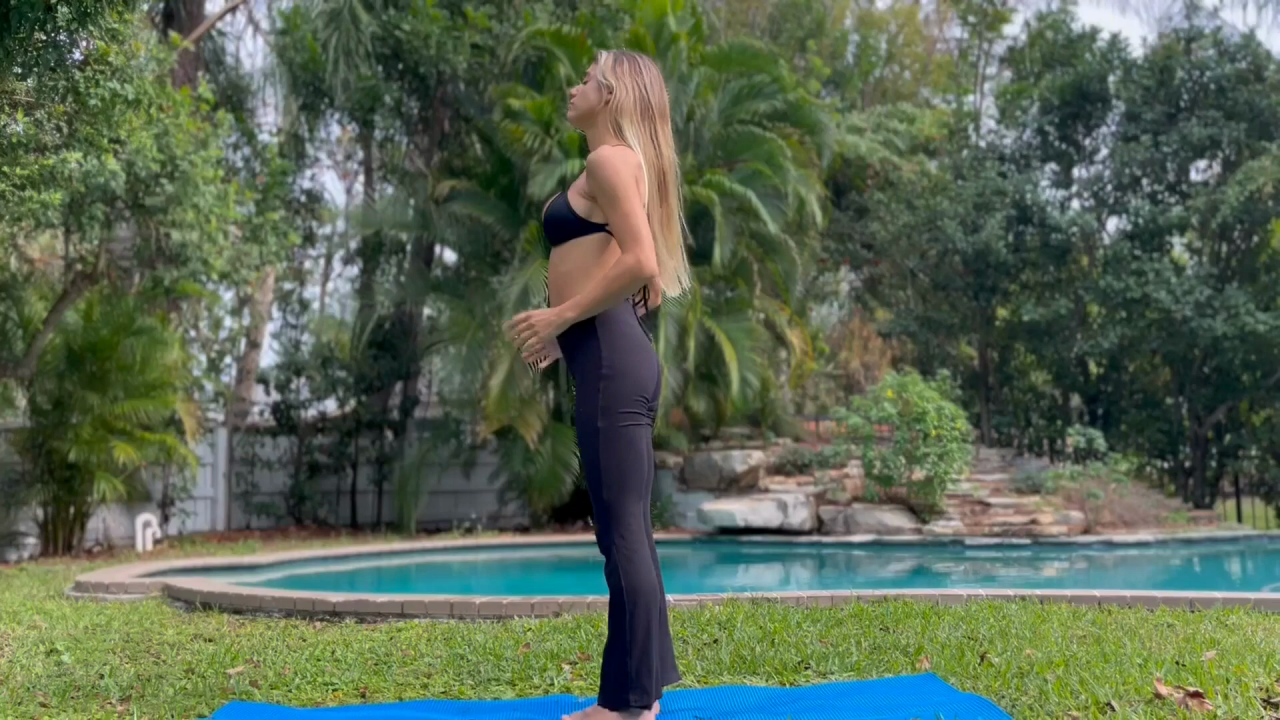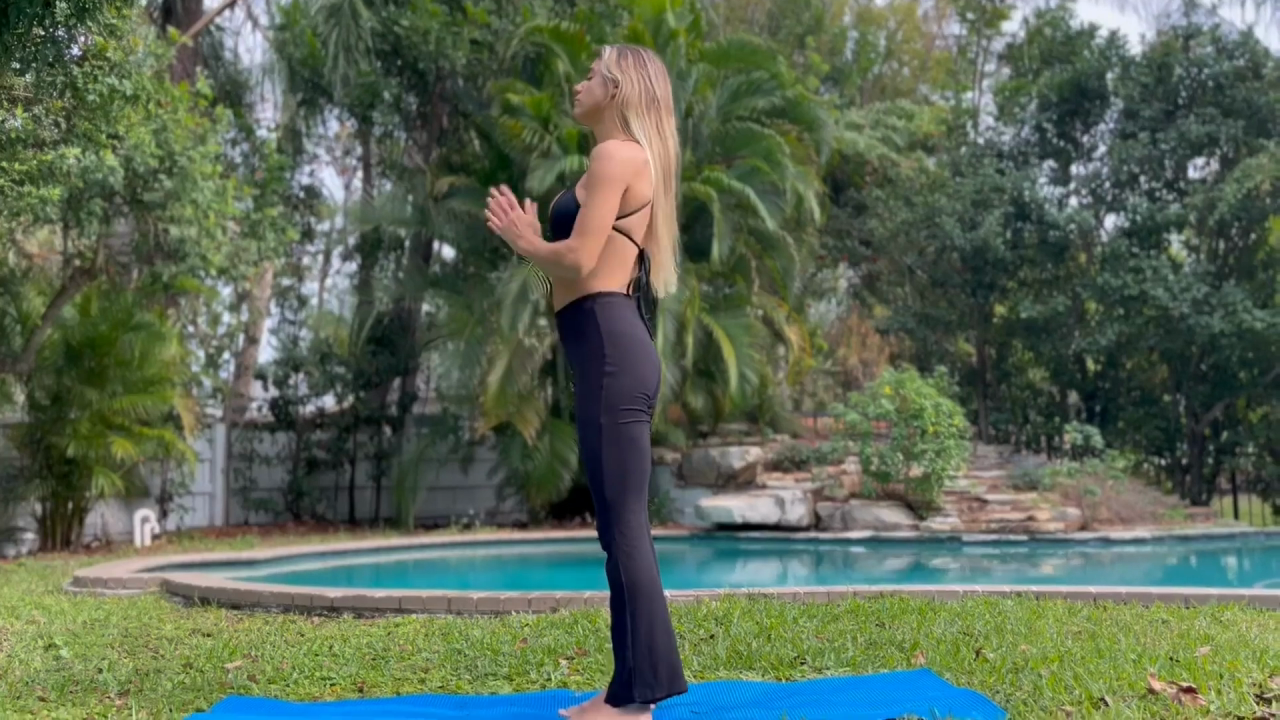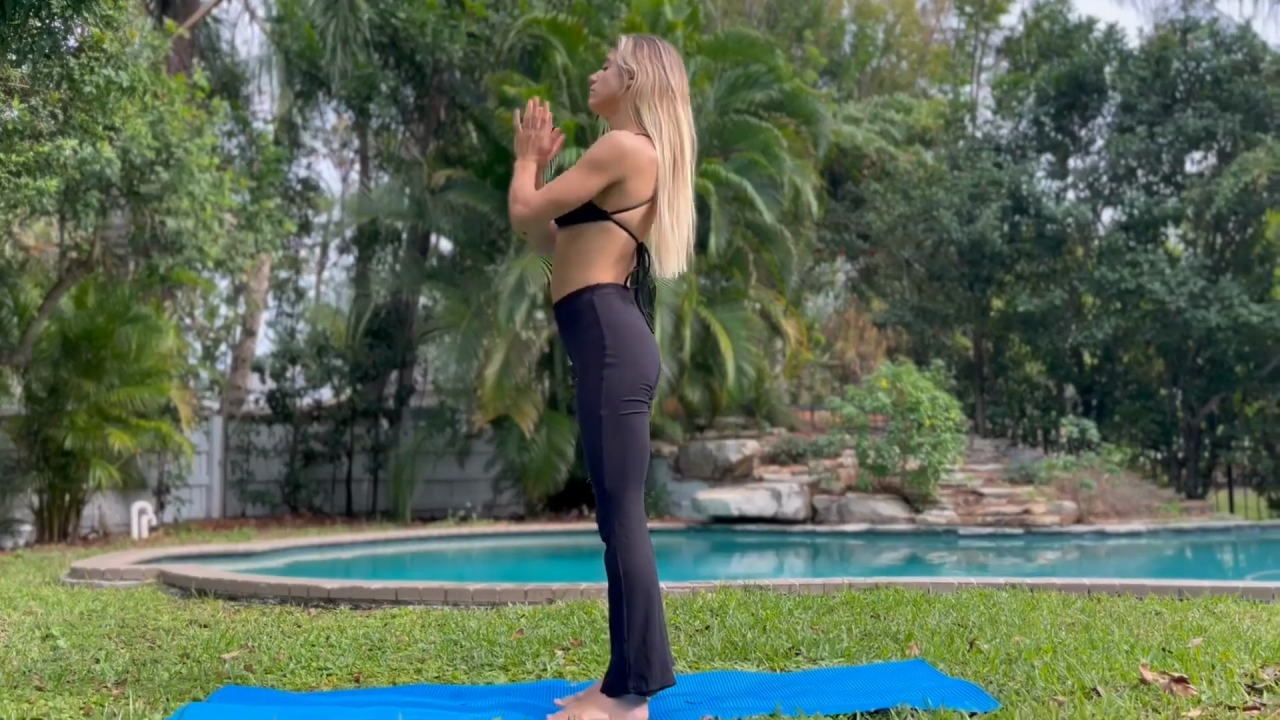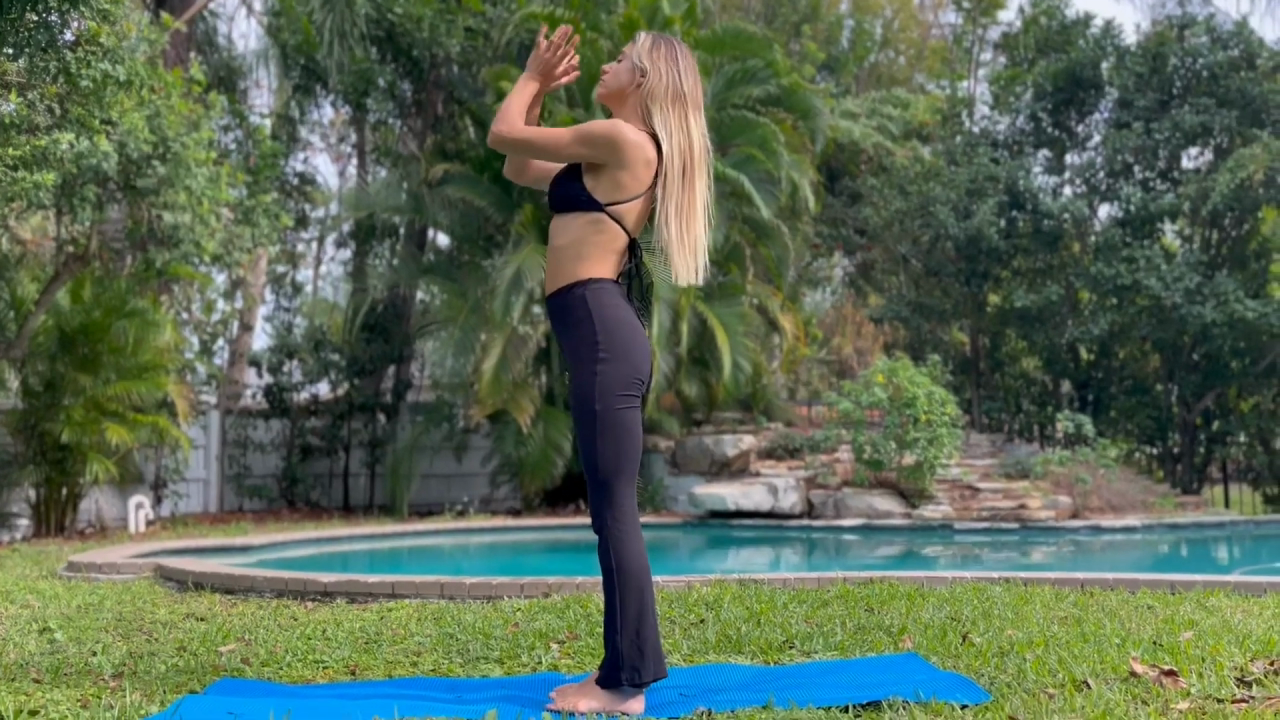
dt=0.3s
person 1, frame 1
left shoulder: (612, 162)
right shoulder: (608, 171)
left elbow: (643, 263)
left wrist: (557, 319)
right wrist: (557, 322)
left hip: (610, 358)
right hip: (609, 359)
left knee: (622, 530)
right knee: (622, 530)
person 1, frame 2
left shoulder: (616, 156)
right shoulder: (622, 163)
left elbow: (579, 262)
left wrist: (527, 241)
right wrist: (531, 237)
left hip: (610, 351)
right hip: (609, 351)
left knee: (623, 528)
right knee: (622, 527)
person 1, frame 3
left shoulder: (624, 147)
right shoulder: (625, 157)
left elbow: (525, 214)
right elbow: (543, 237)
left wrist: (528, 157)
right wrist: (537, 164)
left hip: (609, 342)
right hip: (606, 343)
left knee: (621, 519)
right knee: (619, 519)
person 1, frame 4
left shoulder: (620, 139)
right shoulder: (616, 152)
left elbow: (501, 135)
right elbow: (519, 169)
left wrist: (531, 80)
right wrist: (539, 87)
left hip: (600, 335)
right hip: (599, 336)
left knee: (614, 511)
right knee: (611, 511)
